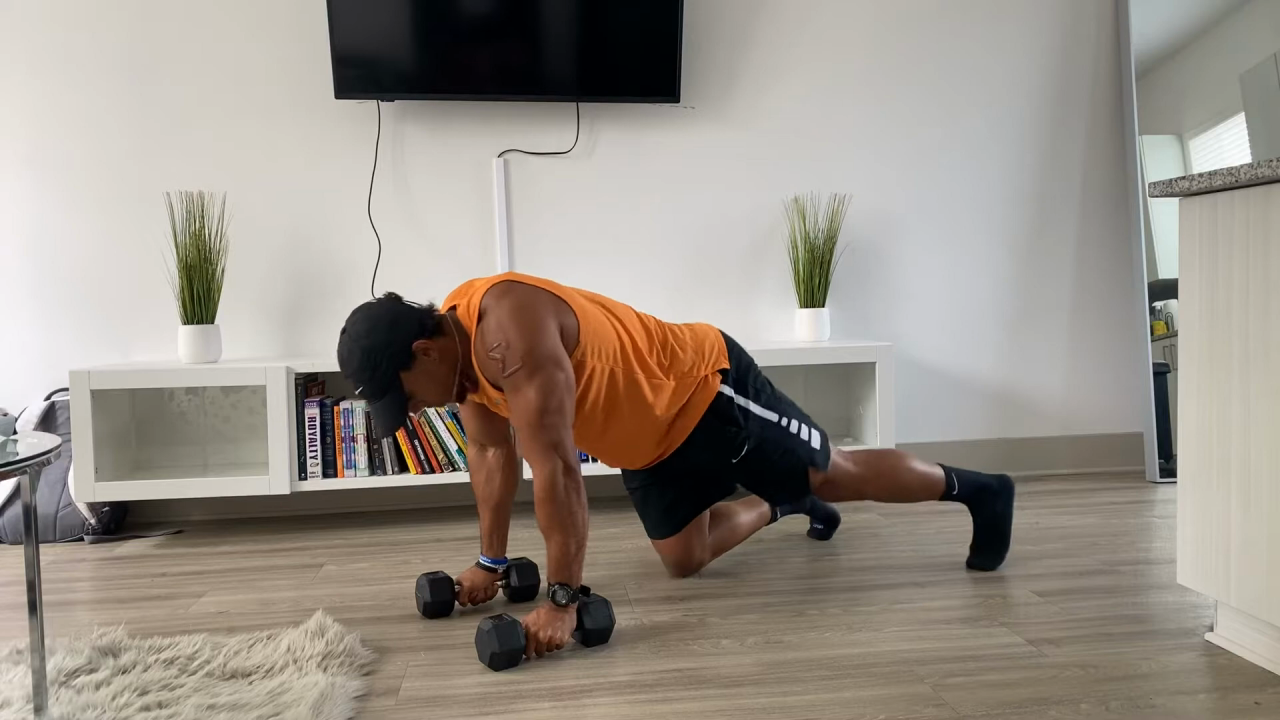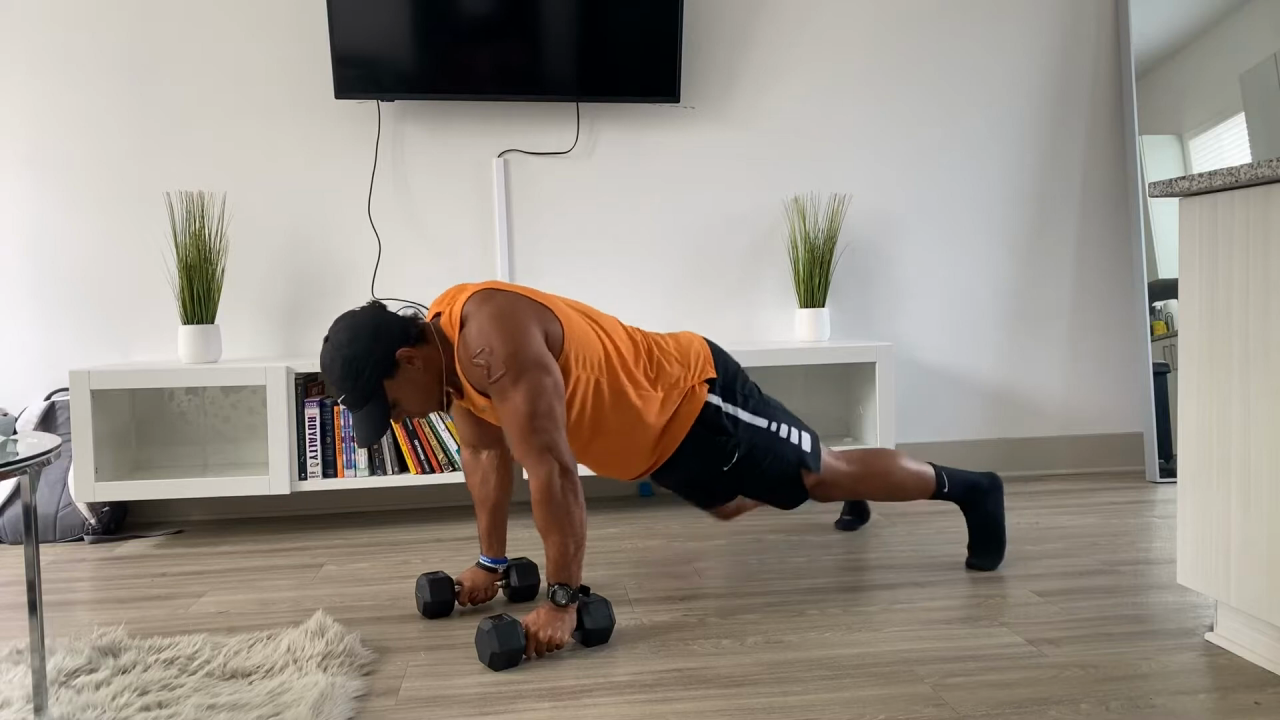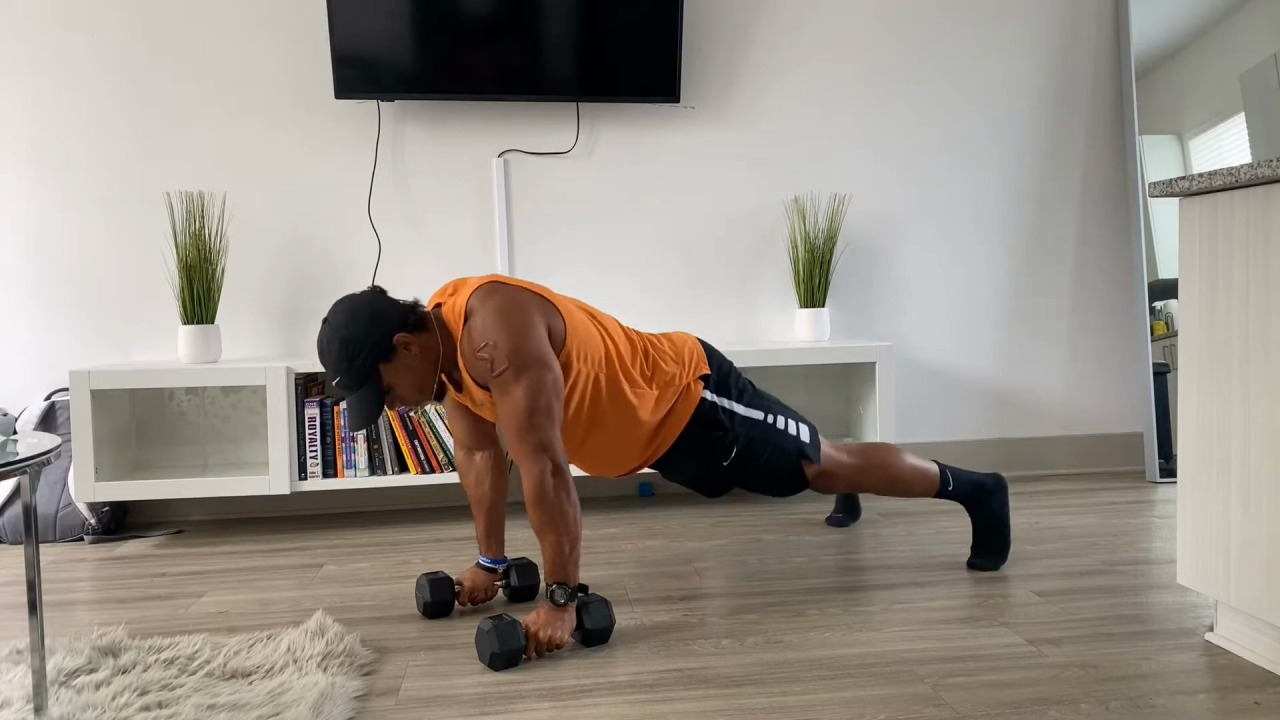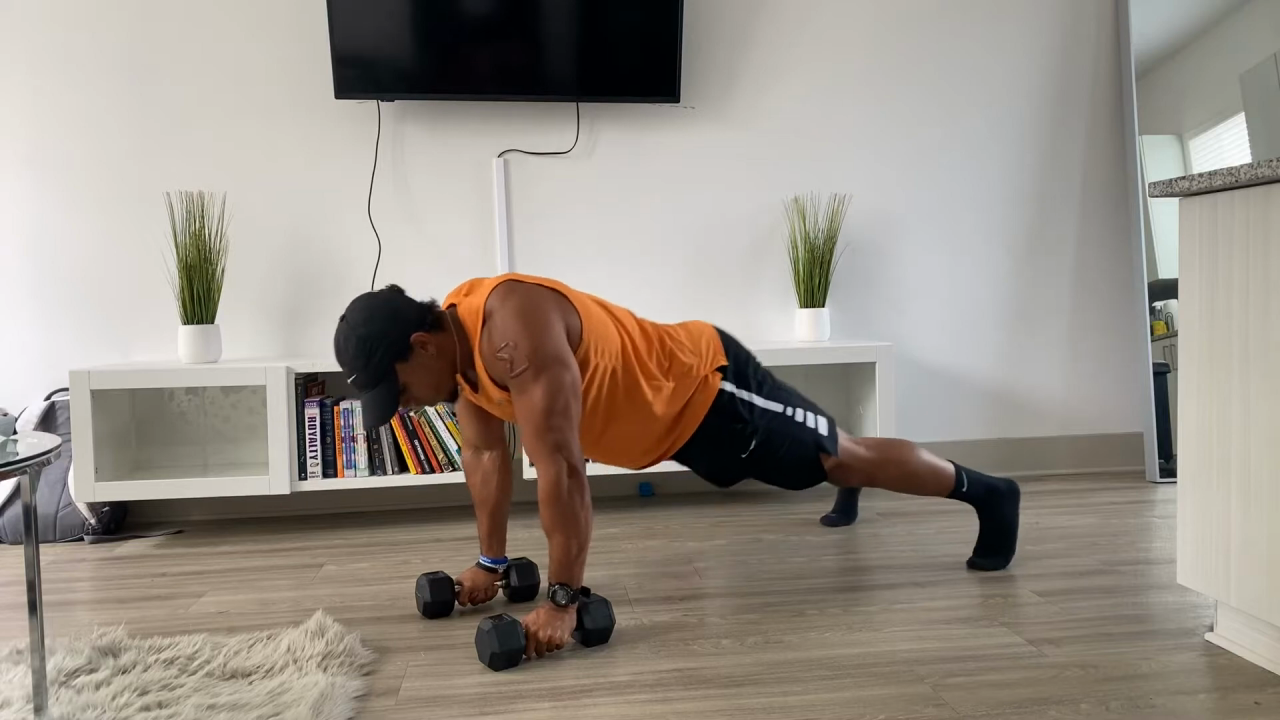
dt=0.3s
person 1, frame 1
left shoulder: (507, 332)
right shoulder: (460, 338)
left elbow: (556, 469)
right elbow: (490, 451)
left wrist: (561, 600)
right wrist: (490, 561)
left hip: (707, 388)
right hip: (653, 427)
left knee: (836, 474)
right knee: (683, 558)
left ankle: (975, 490)
right ankle: (788, 505)
person 1, frame 2
left shoulder: (492, 338)
right shoulder: (446, 344)
left elbow: (552, 470)
right elbow: (485, 452)
left wrist: (560, 600)
right wrist: (489, 562)
left hip: (695, 398)
right hip: (657, 423)
left knee: (826, 477)
right knee: (733, 500)
left ankle: (967, 488)
right ankle: (798, 474)
person 1, frame 3
left shoulder: (495, 330)
right shoulder: (443, 337)
left elbow: (545, 470)
right elbow: (478, 452)
left wrist: (560, 599)
right wrist: (489, 562)
left hip: (690, 396)
right hip: (654, 421)
left knee: (826, 465)
left ankle: (974, 488)
right ankle: (839, 485)
person 1, frame 4
left shoulder: (514, 330)
right shoulder: (457, 335)
left elbow: (561, 468)
right elbow: (485, 451)
left wrist: (561, 600)
right wrist: (490, 561)
left hip: (707, 384)
right hip: (672, 409)
left knee: (843, 456)
left ankle: (986, 492)
right ankle: (846, 486)
